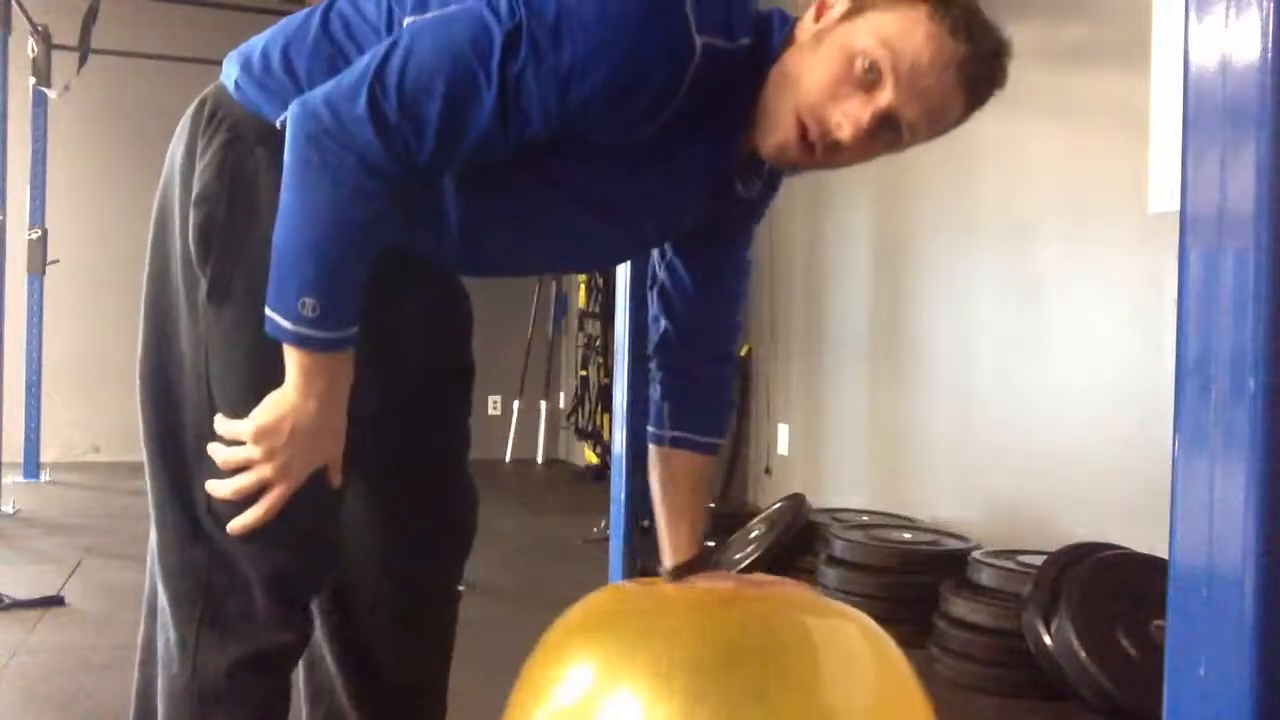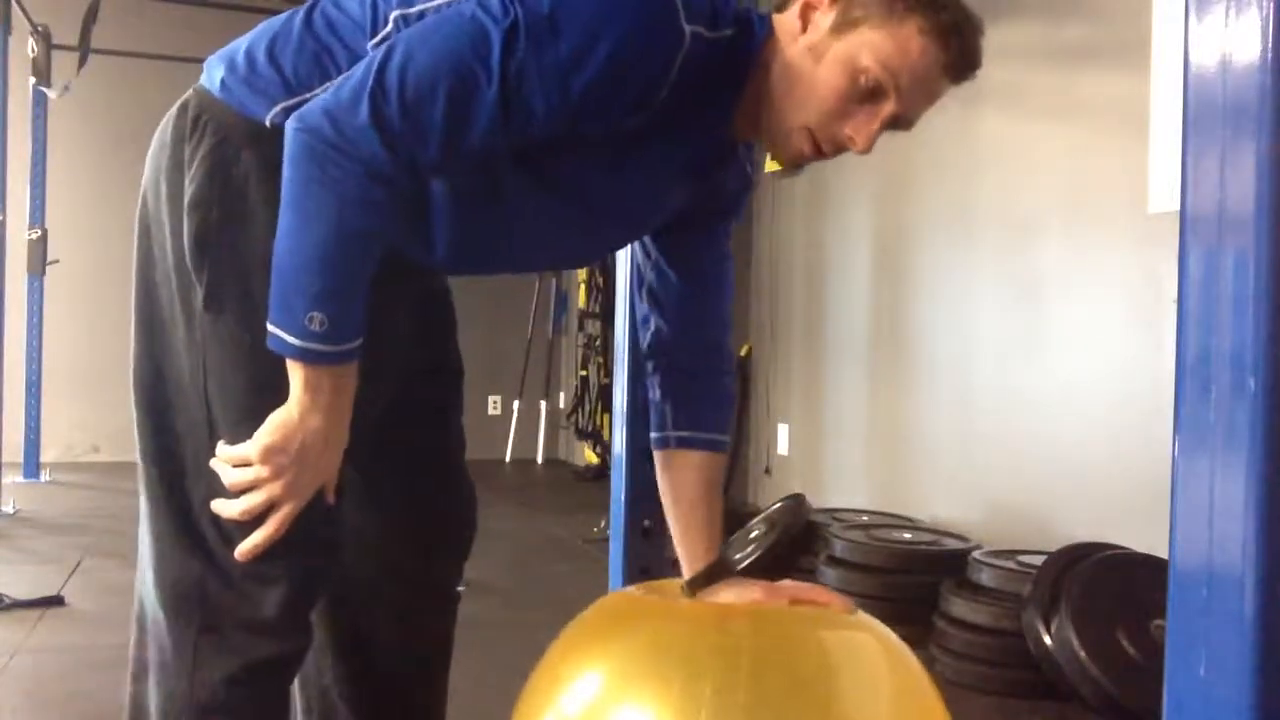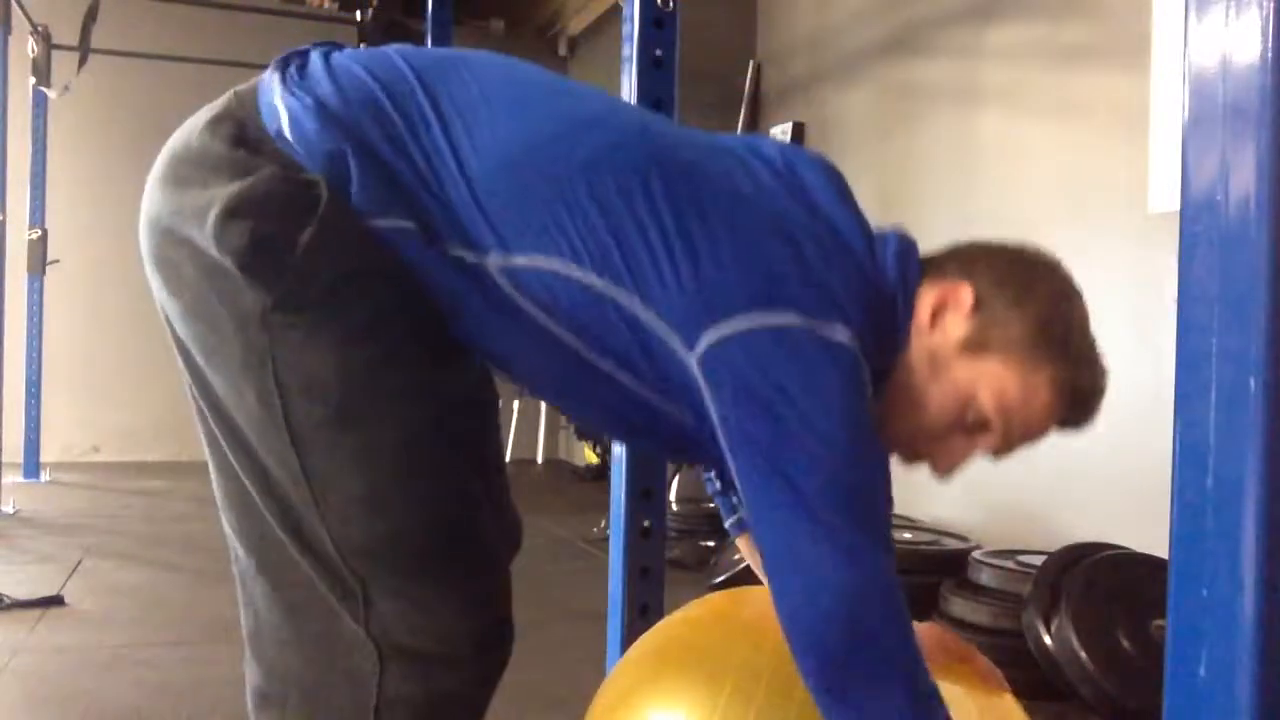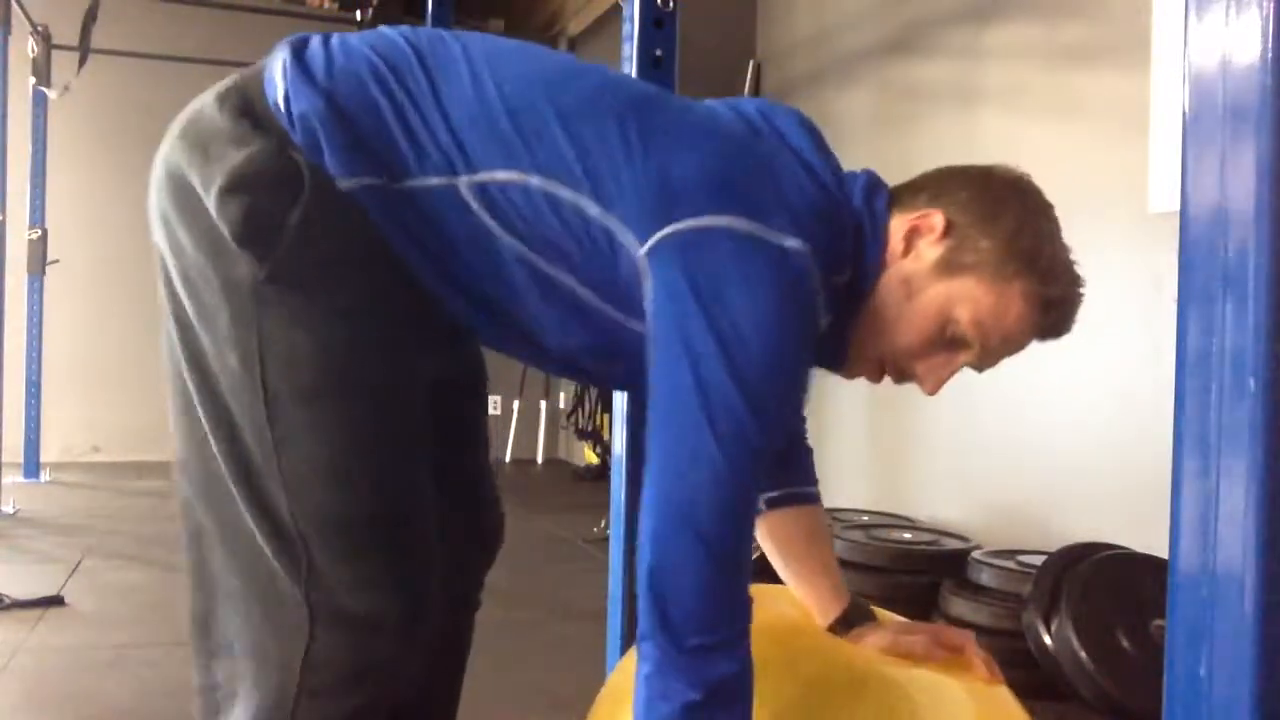
dt=1s
person 1, frame 1
left shoulder: (742, 174)
left elbow: (694, 354)
right elbow: (345, 129)
left wrist: (682, 571)
right wrist: (317, 388)
left hip: (396, 245)
right hip: (268, 159)
left knee: (412, 545)
right knee: (250, 561)
person 1, frame 2
left shoulder: (717, 164)
left elbow: (687, 352)
right elbow: (344, 138)
left wrist: (706, 576)
right wrist: (320, 406)
left hip: (383, 243)
right hip: (249, 165)
left knee: (411, 547)
right knee: (249, 571)
person 1, frame 3
left shoulder: (827, 243)
right shoulder: (798, 356)
left wrist: (875, 638)
left hip: (337, 201)
right hip: (258, 196)
left knee: (457, 561)
right knee: (410, 623)
person 1, frame 4
left shoulder: (809, 197)
right shoulder: (753, 275)
left elbow: (761, 439)
right elbow: (689, 585)
left wrist: (848, 621)
left hip: (384, 226)
right hip: (270, 177)
left knee: (447, 550)
right knee: (339, 595)
